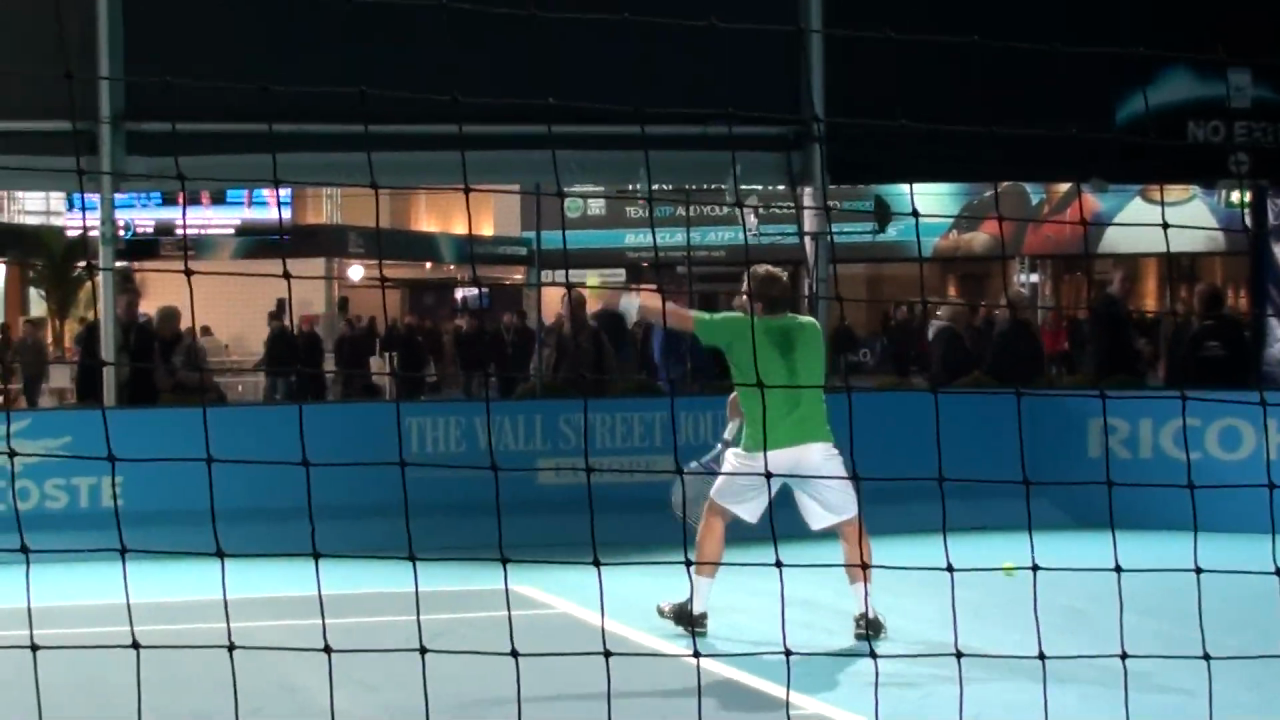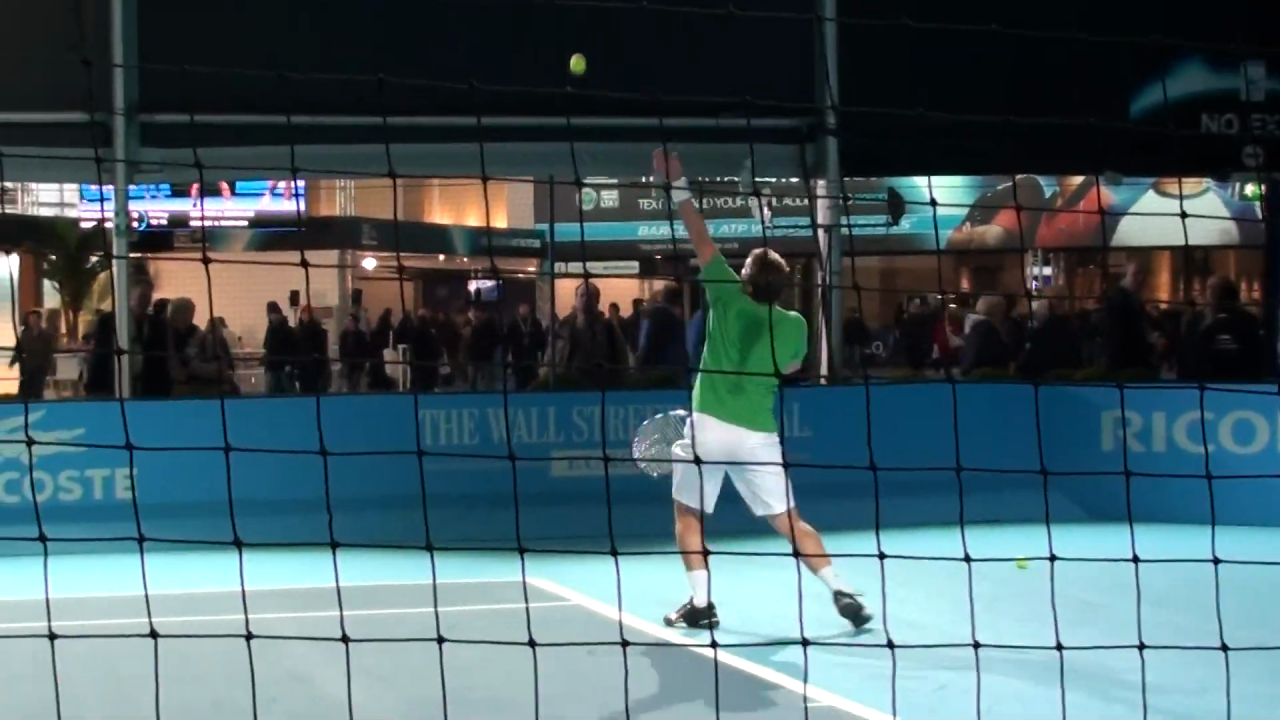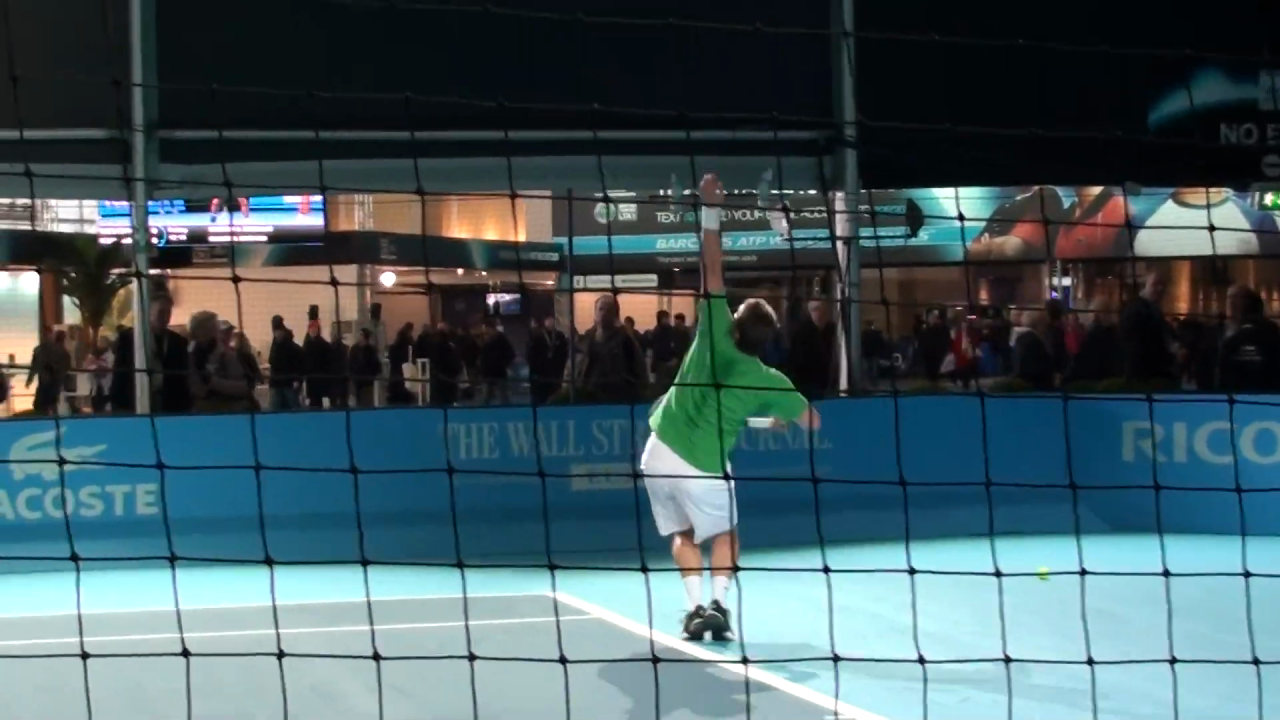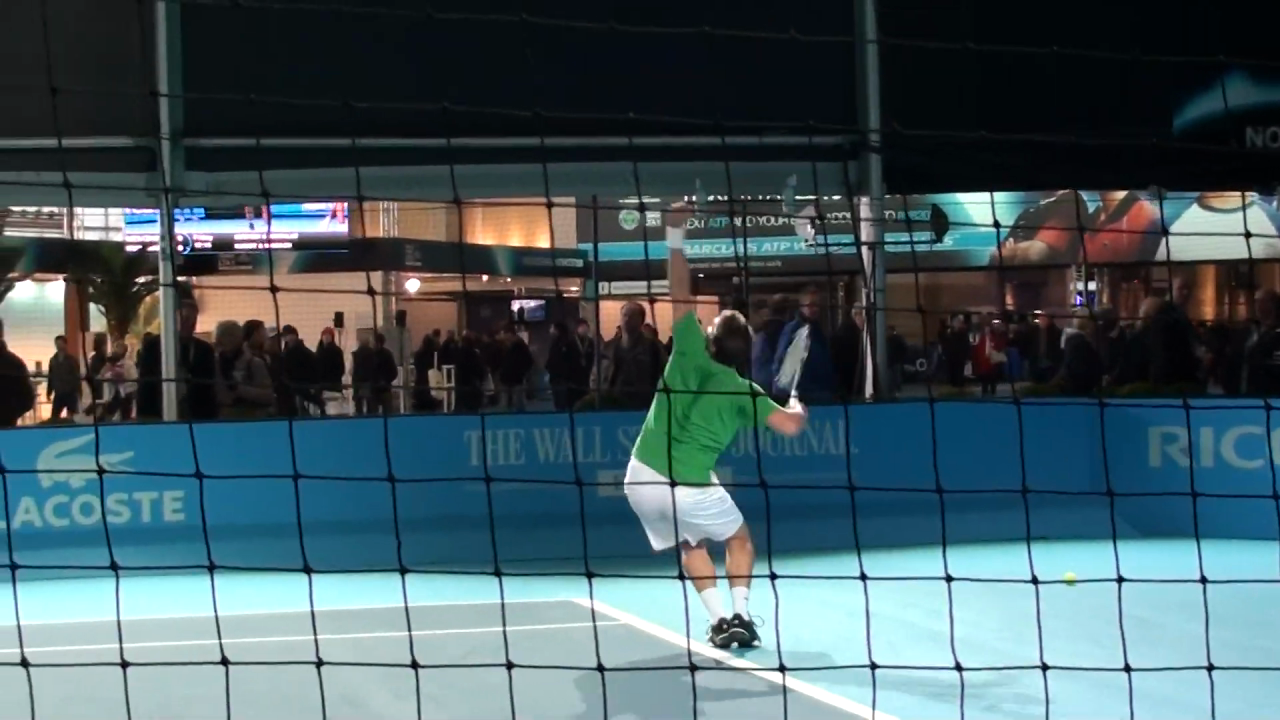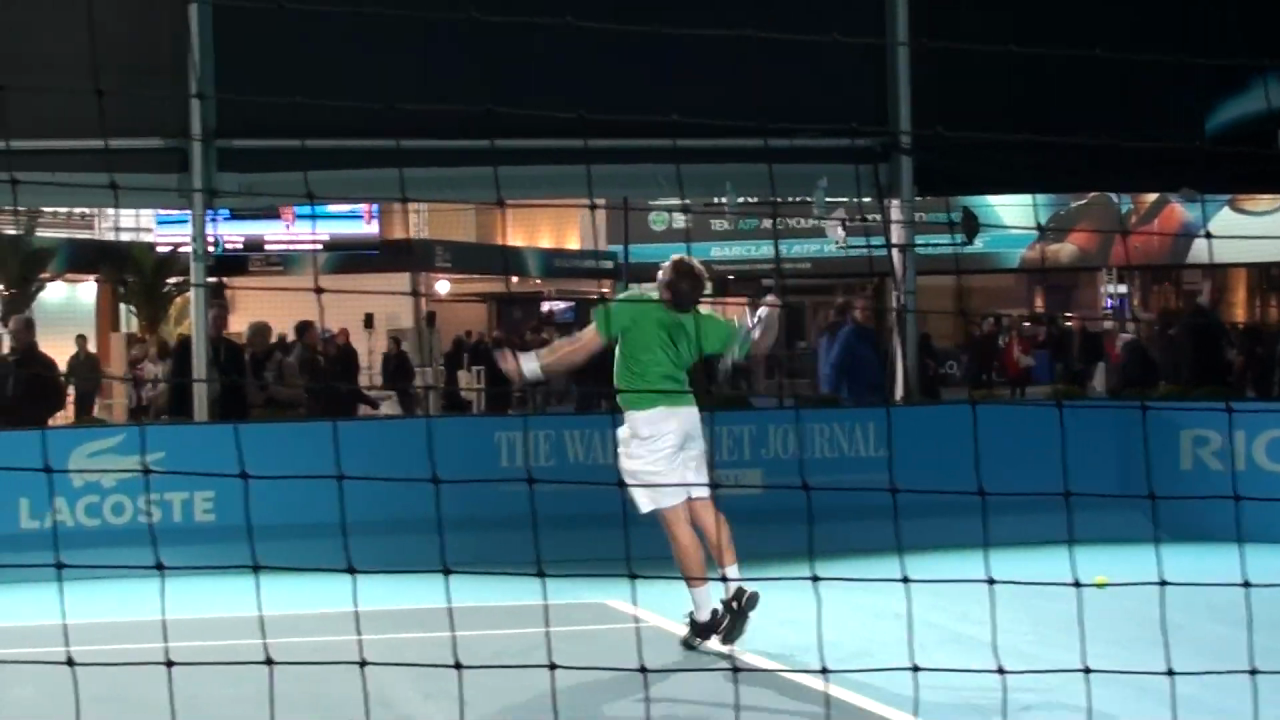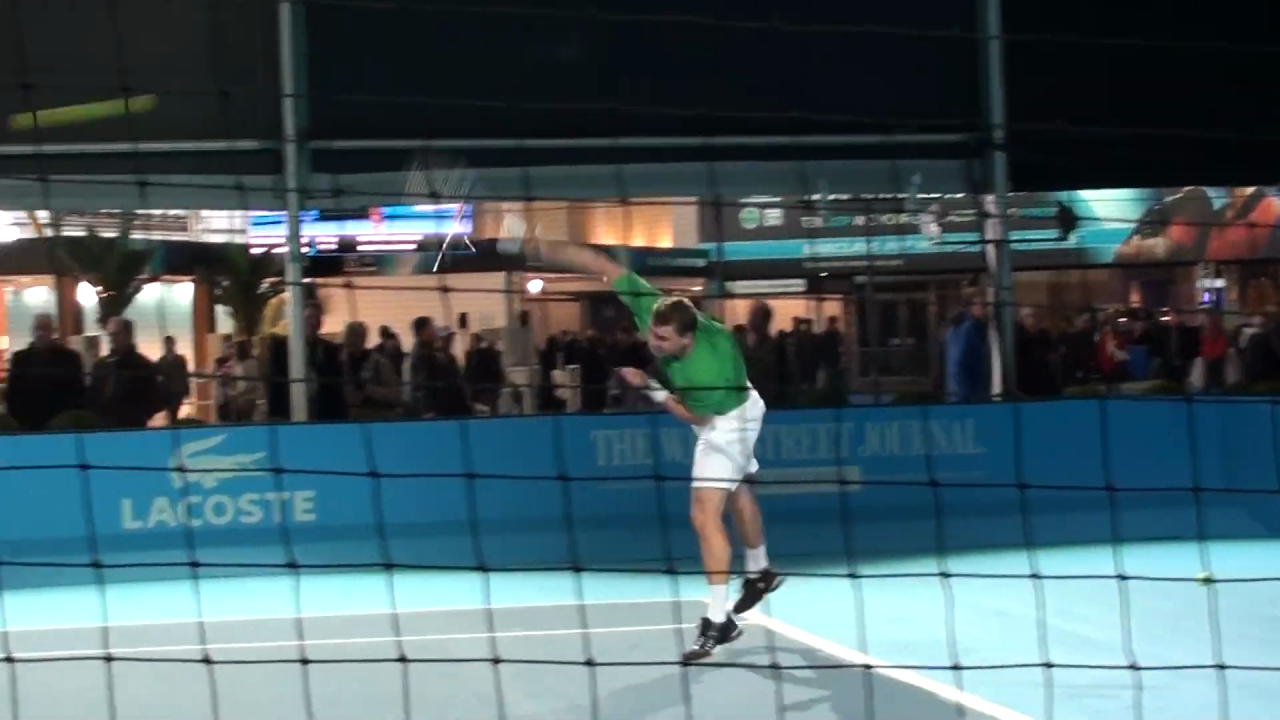
dt=0.2s
person 1, frame 1
left shoulder: (740, 328)
right shoulder: (811, 329)
left elbow: (677, 316)
left wrist: (624, 300)
left hip: (759, 451)
right hip: (816, 447)
left knee: (715, 515)
right knee: (851, 528)
left ankle: (693, 610)
right ankle: (865, 615)
person 1, frame 2
left shoulder: (727, 296)
right shoulder: (794, 325)
left elbow: (701, 240)
left wrist: (677, 185)
left hip: (707, 428)
right hip: (757, 438)
left knee: (687, 513)
right knee: (788, 521)
left ankle: (700, 602)
right ankle: (840, 591)
person 1, frame 3
left shoulder: (713, 340)
right shoulder: (768, 381)
left elbow: (712, 275)
right elbow: (813, 420)
left wrist: (711, 210)
right wrist: (778, 416)
left hip: (658, 458)
right hip: (703, 475)
left knee: (683, 537)
right knee: (721, 538)
left ankle: (698, 608)
right ankle: (716, 602)
person 1, frame 4
left shoulder: (692, 356)
right shoulder: (743, 393)
left elbow: (678, 297)
right elbow: (791, 425)
left wrist: (675, 233)
right wrist: (796, 409)
left hip: (640, 481)
right hip: (689, 491)
left knee: (692, 546)
right knee: (735, 539)
left ankle: (719, 619)
right ankle: (740, 616)
person 1, frame 5
left shoulder: (634, 306)
right shoulder: (701, 324)
left elbow: (578, 350)
right elbow: (759, 343)
left wrist: (527, 364)
right wrist: (767, 314)
left hip: (648, 422)
right hip: (682, 418)
left knee: (674, 520)
right knee: (702, 508)
left ankle: (705, 613)
right ankle: (735, 589)
person 1, frame 6
left shoulder: (702, 365)
right shoulder: (654, 310)
left elbow: (694, 415)
right elbow: (608, 270)
left wrist: (651, 387)
right wrist: (543, 247)
left hip: (731, 416)
right hip: (721, 414)
left knee: (703, 511)
right knee: (736, 492)
left ankle: (718, 620)
right ankle: (759, 571)
